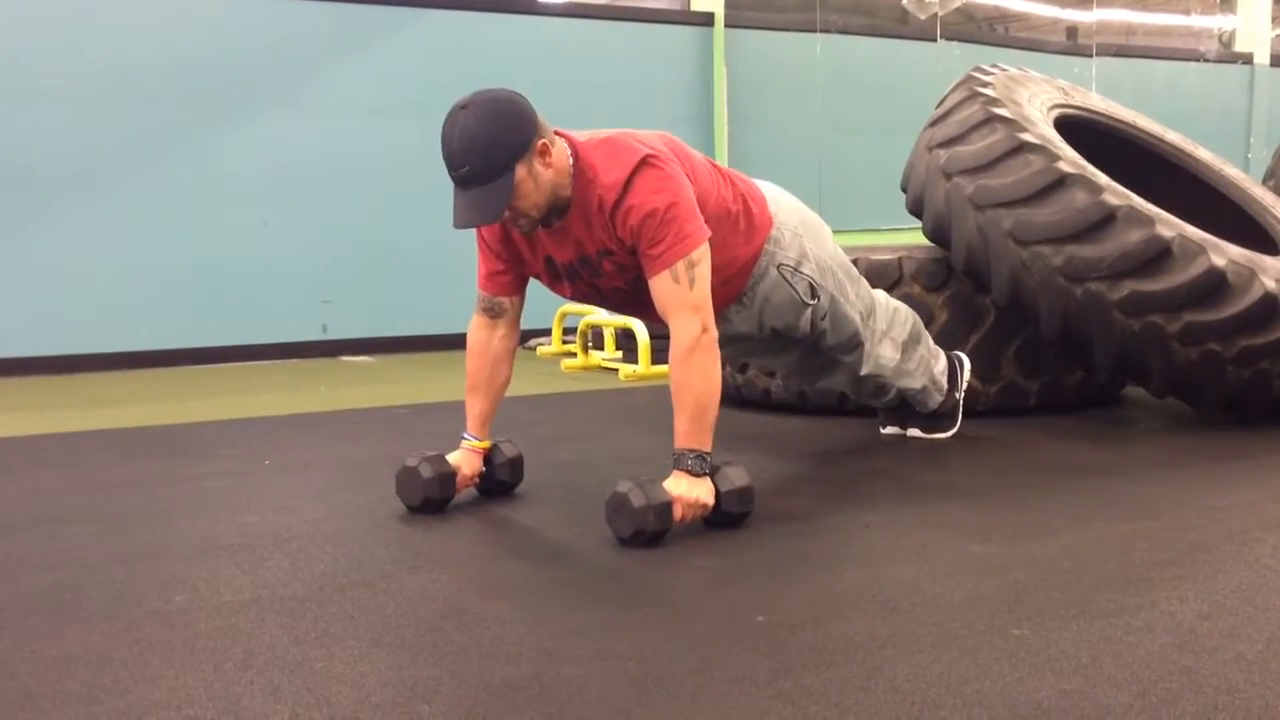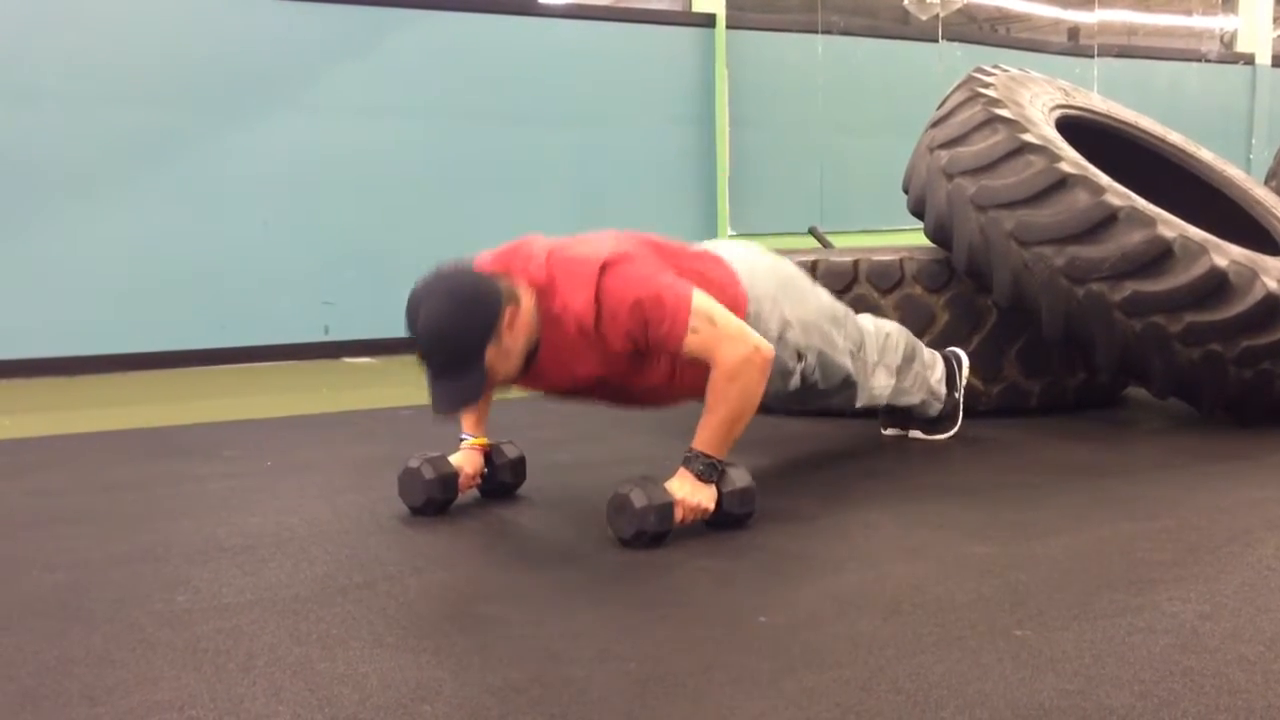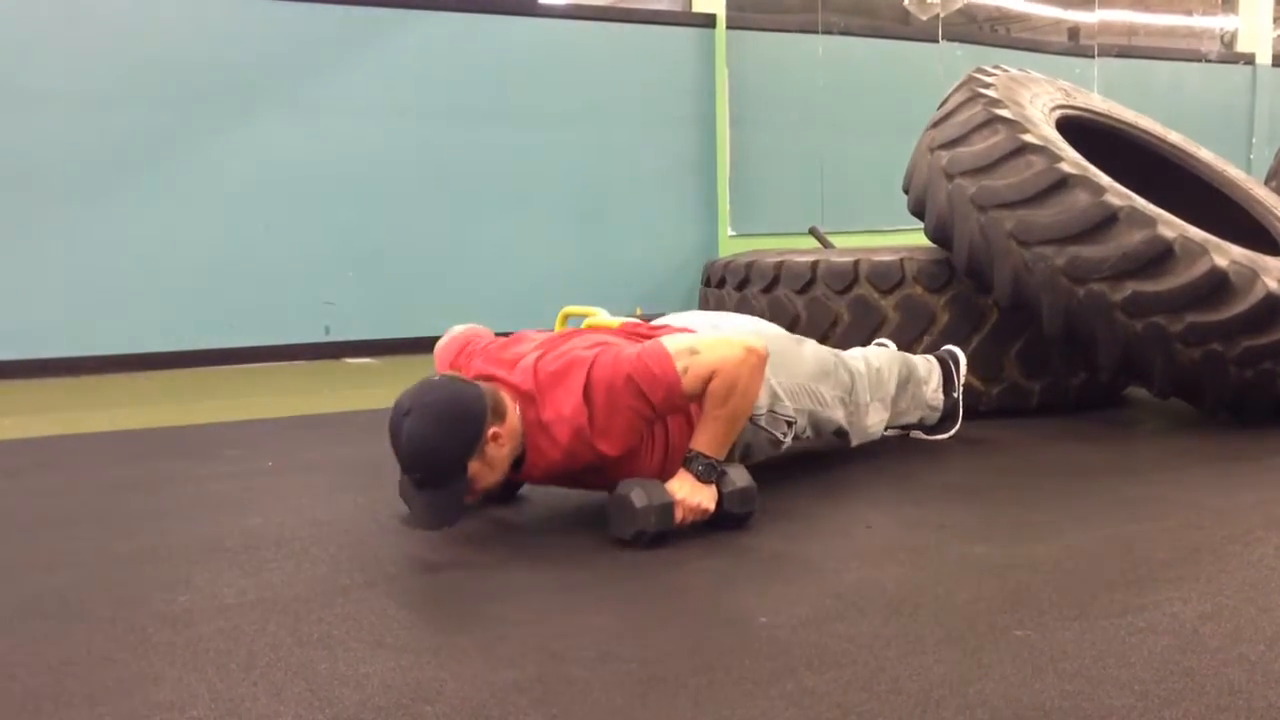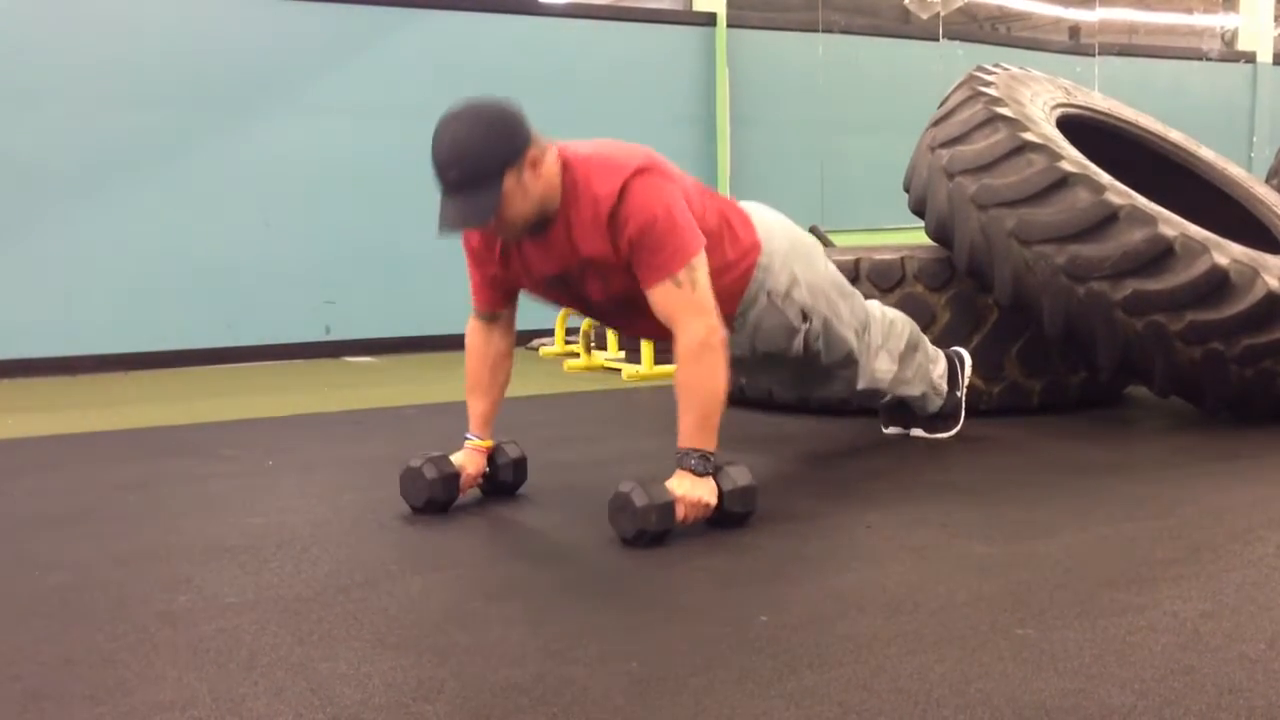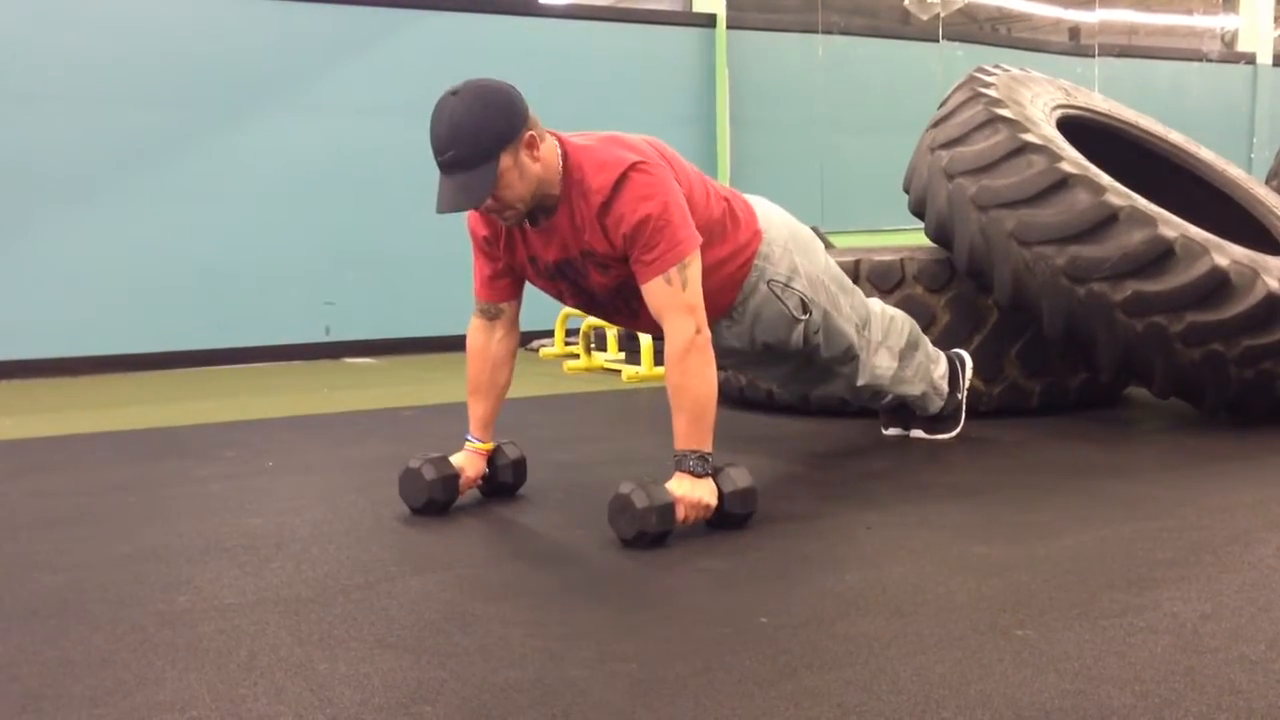
dt=0.5s
person 1, frame 1
left shoulder: (638, 184)
right shoulder: (504, 212)
left elbow: (694, 332)
right elbow: (494, 321)
left wrist: (691, 467)
right wrist: (474, 443)
left hip: (769, 253)
right hip: (710, 295)
left knee: (866, 337)
right knee: (819, 364)
left ankle: (939, 381)
right ankle: (905, 393)
person 1, frame 2
left shoulder: (607, 297)
right shoulder: (482, 295)
left elbow: (748, 356)
right elbow: (464, 370)
left wrist: (699, 472)
right wrist: (473, 441)
left hip: (750, 311)
right hip: (681, 302)
left knee: (858, 365)
left ankle: (937, 378)
right ankle: (909, 397)
person 1, frame 3
left shoulder: (587, 403)
right shoulder: (464, 377)
left elbow: (745, 357)
right elbow: (457, 335)
left wrist: (700, 471)
left hip: (740, 374)
right hip: (673, 356)
left knee: (848, 398)
left ankle: (933, 379)
right ankle: (877, 364)
person 1, frame 4
left shoulder: (627, 196)
right shoulder: (492, 220)
left elbow: (698, 335)
right elbow: (489, 323)
left wrist: (694, 466)
right wrist: (478, 439)
left hip: (759, 269)
left knee: (866, 346)
left ankle: (942, 379)
right ankle: (910, 404)
person 1, frame 5
left shoulder: (626, 183)
right shoulder: (491, 215)
left elbow: (687, 331)
right elbow: (493, 324)
left wrist: (693, 468)
right wrist: (477, 444)
left hip: (758, 267)
right hip: (702, 304)
left knee: (862, 348)
right knee: (821, 372)
left ankle: (941, 380)
right ankle: (911, 393)
